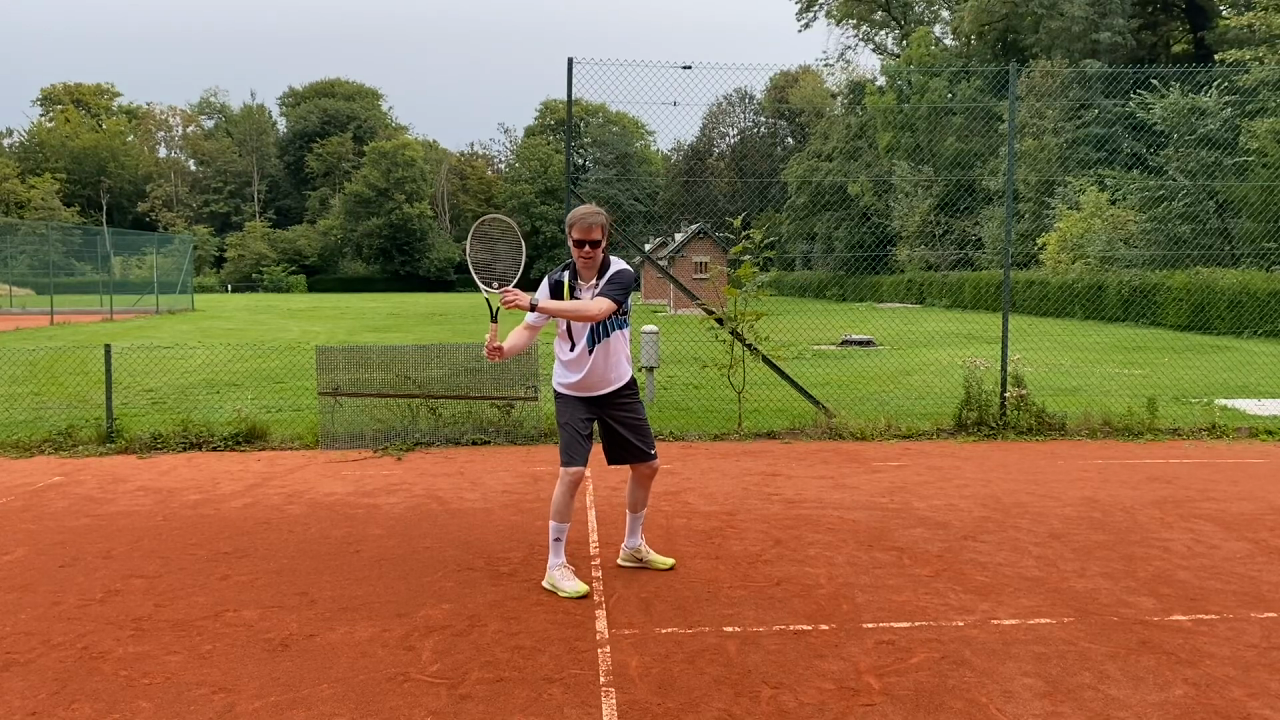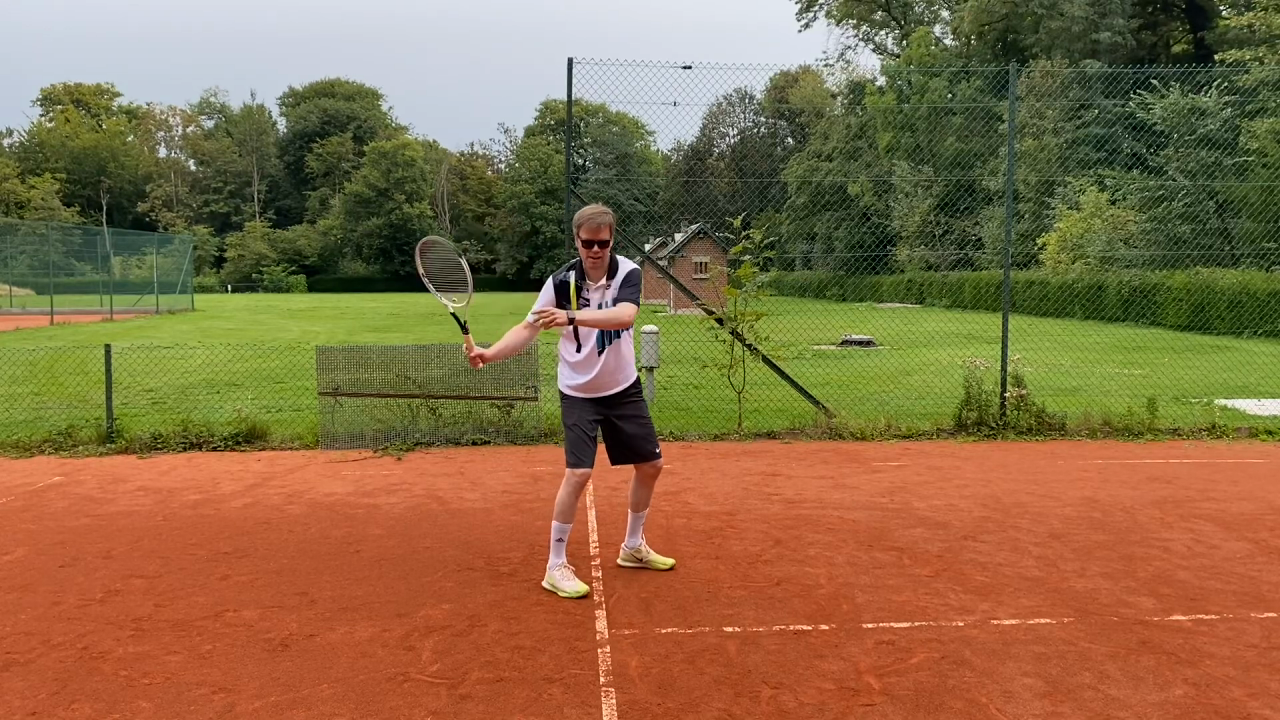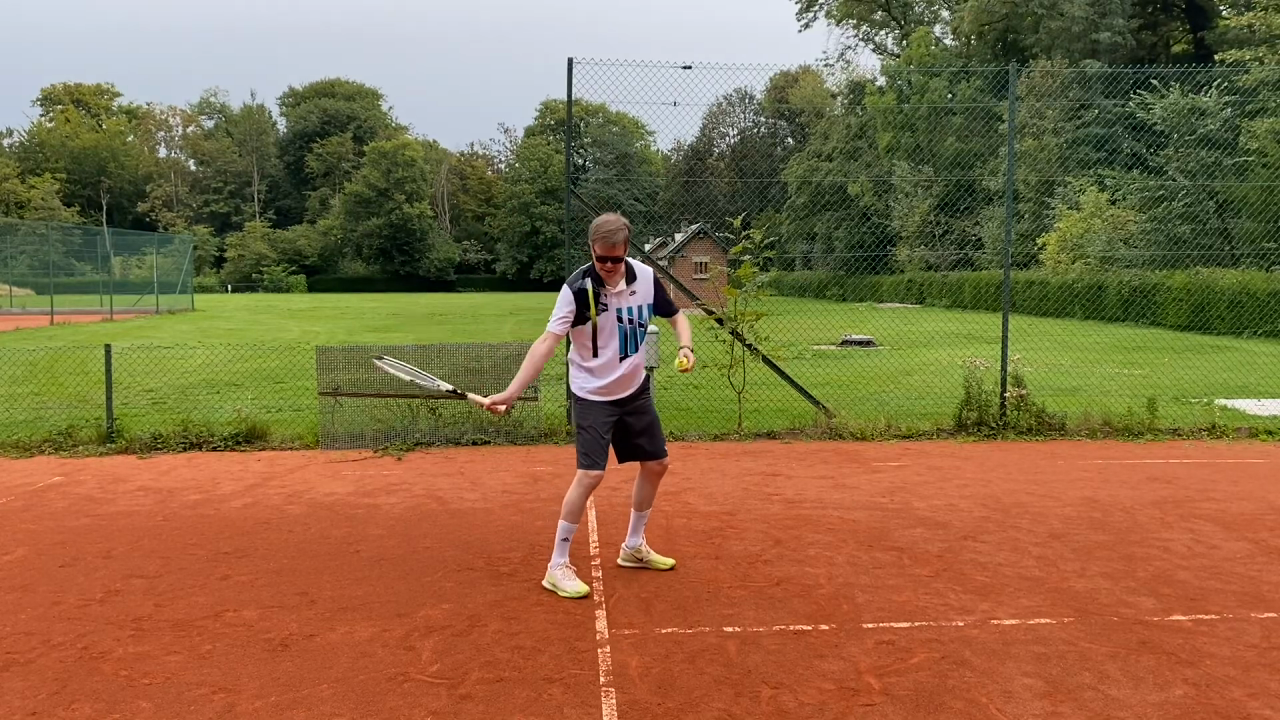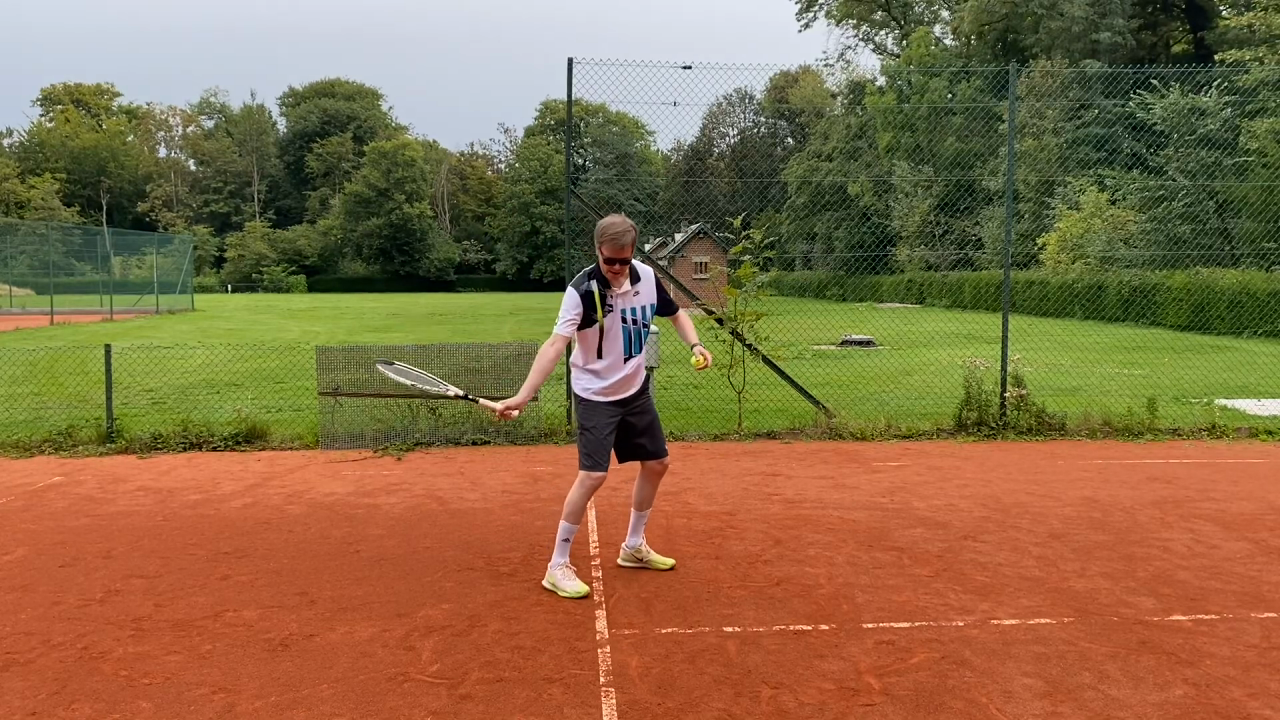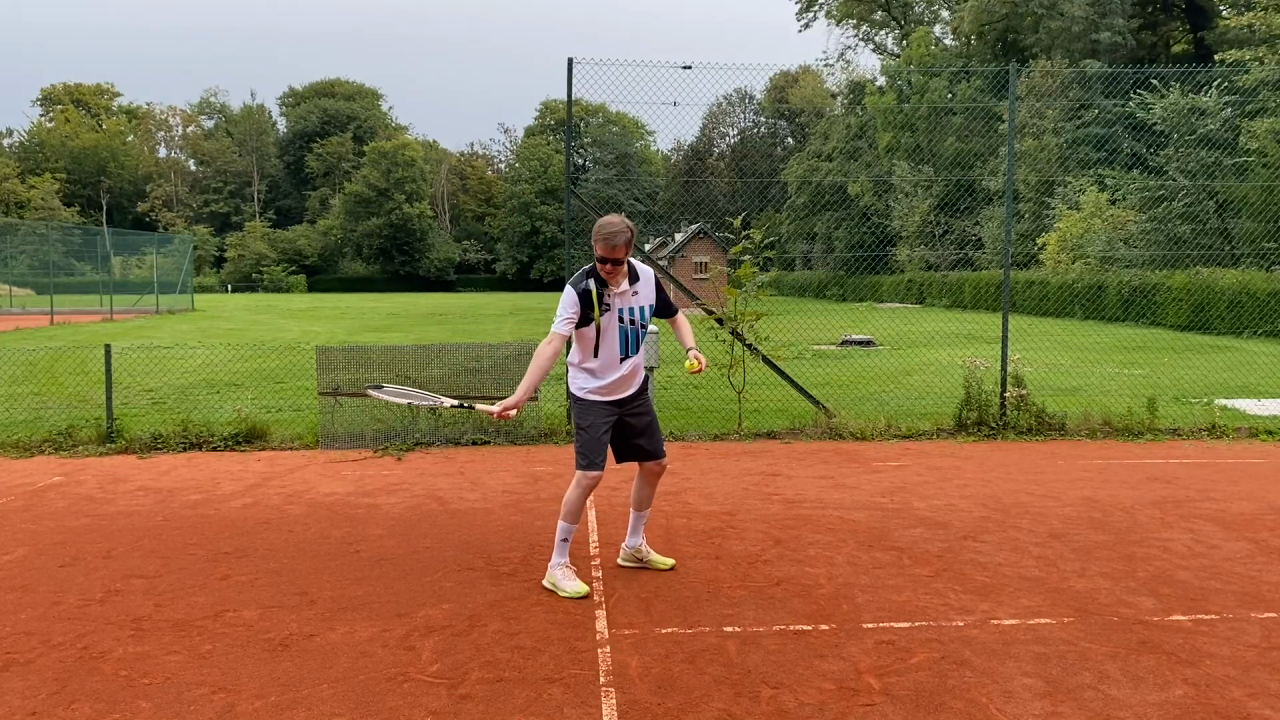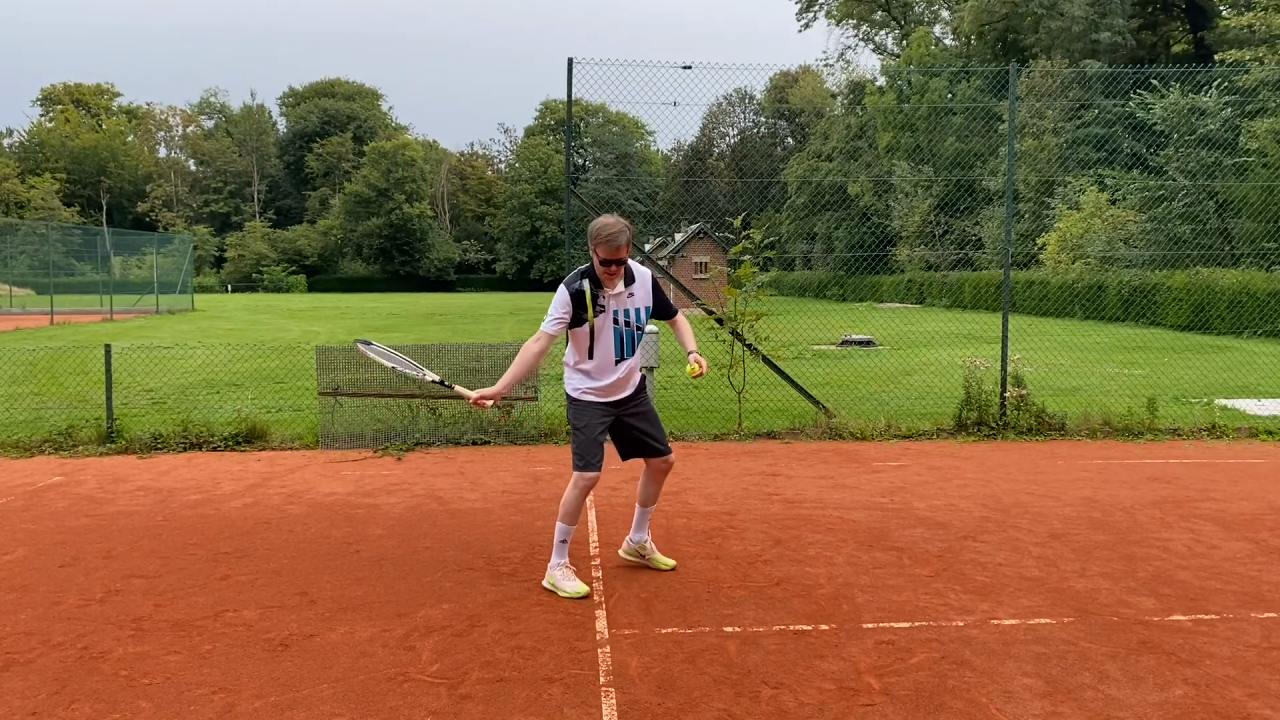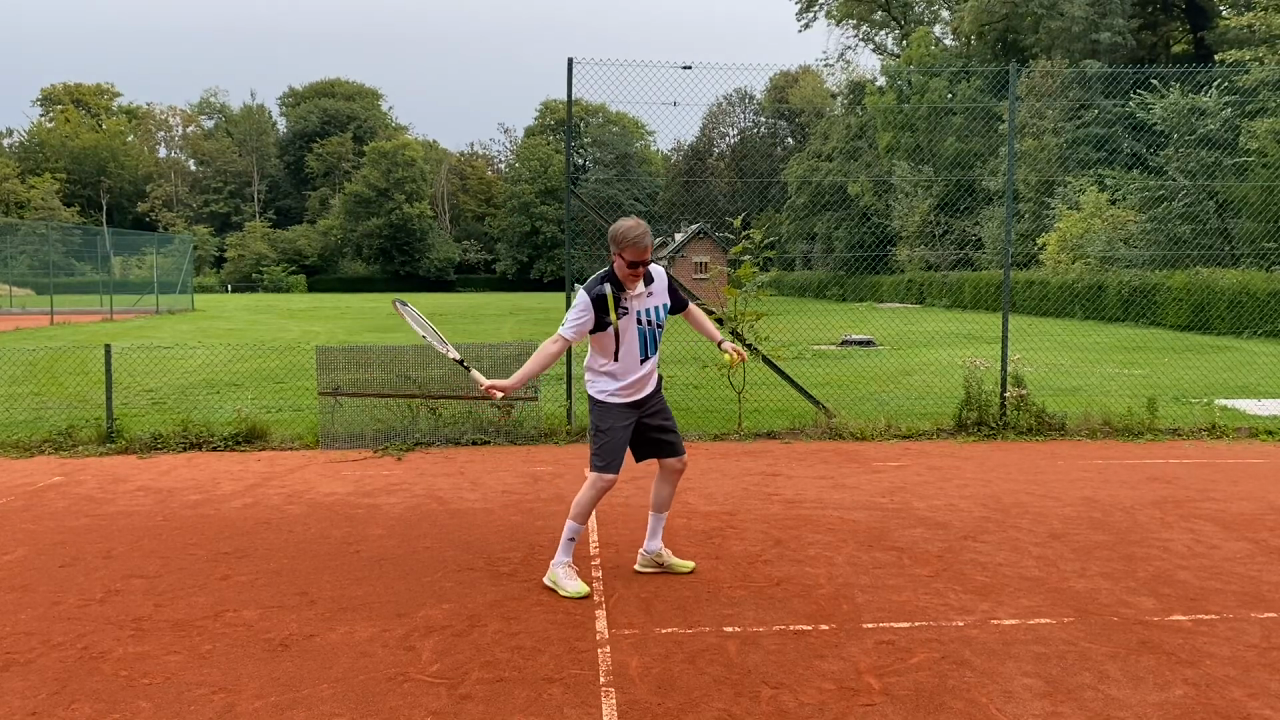
dt=0.4s
person 1, frame 1
left shoulder: (621, 274)
right shoulder: (556, 280)
left elbow: (595, 311)
right elbow: (528, 328)
left wrist: (533, 302)
right wrist: (504, 348)
left hip: (619, 389)
right hip: (573, 392)
left knee: (647, 466)
right knee: (572, 473)
left ankle: (633, 546)
right ankle: (555, 567)
person 1, frame 2
left shoulder: (627, 273)
right shoulder: (561, 281)
left elbow: (624, 315)
right elbow: (528, 327)
left wrist: (573, 317)
right wrist: (489, 353)
left hip: (624, 389)
right hip: (579, 393)
left knee: (650, 466)
right knee: (578, 473)
left ankle: (633, 546)
right ankle: (556, 567)
person 1, frame 3
left shoulder: (646, 277)
right shoulder: (577, 287)
left elbow: (675, 315)
right elbow: (547, 342)
left wrist: (685, 348)
right wrist: (511, 392)
left hip: (635, 390)
right hip: (592, 395)
left knee: (656, 464)
right knee: (590, 475)
left ankle: (634, 546)
right ankle: (557, 566)
person 1, frame 4
left shoulder: (647, 277)
right shoulder: (582, 289)
left elbow: (675, 313)
right elbow: (555, 345)
left wrist: (695, 344)
right wrist: (523, 396)
left hip: (635, 390)
right hip: (595, 396)
left knee: (656, 464)
right knee: (592, 476)
left ankle: (634, 546)
right ankle: (558, 566)
person 1, frame 5
left shoulder: (647, 277)
right shoulder: (580, 288)
left elbow: (675, 316)
right elbow: (553, 343)
left wrist: (691, 348)
right wrist: (520, 395)
left hip: (634, 390)
right hip: (592, 395)
left knee: (655, 464)
right knee: (589, 475)
left ankle: (634, 546)
right ankle: (558, 566)
person 1, frame 6
left shoulder: (644, 279)
right shoulder: (574, 288)
left elbow: (675, 317)
right elbow: (541, 341)
left wrist: (692, 351)
right wrist: (500, 388)
left hip: (631, 391)
right hip: (588, 396)
left knee: (661, 461)
right knee: (586, 477)
left ankle: (638, 541)
right ankle: (557, 567)
person 1, frame 7
left shoulder: (658, 277)
right shoulder: (594, 293)
left elbow: (687, 308)
right elbow: (558, 342)
left wrist: (721, 340)
right wrist: (513, 382)
left hip: (648, 392)
right hip: (610, 398)
left knee: (673, 464)
right knee: (602, 477)
left ankle: (652, 551)
right ankle: (561, 564)
